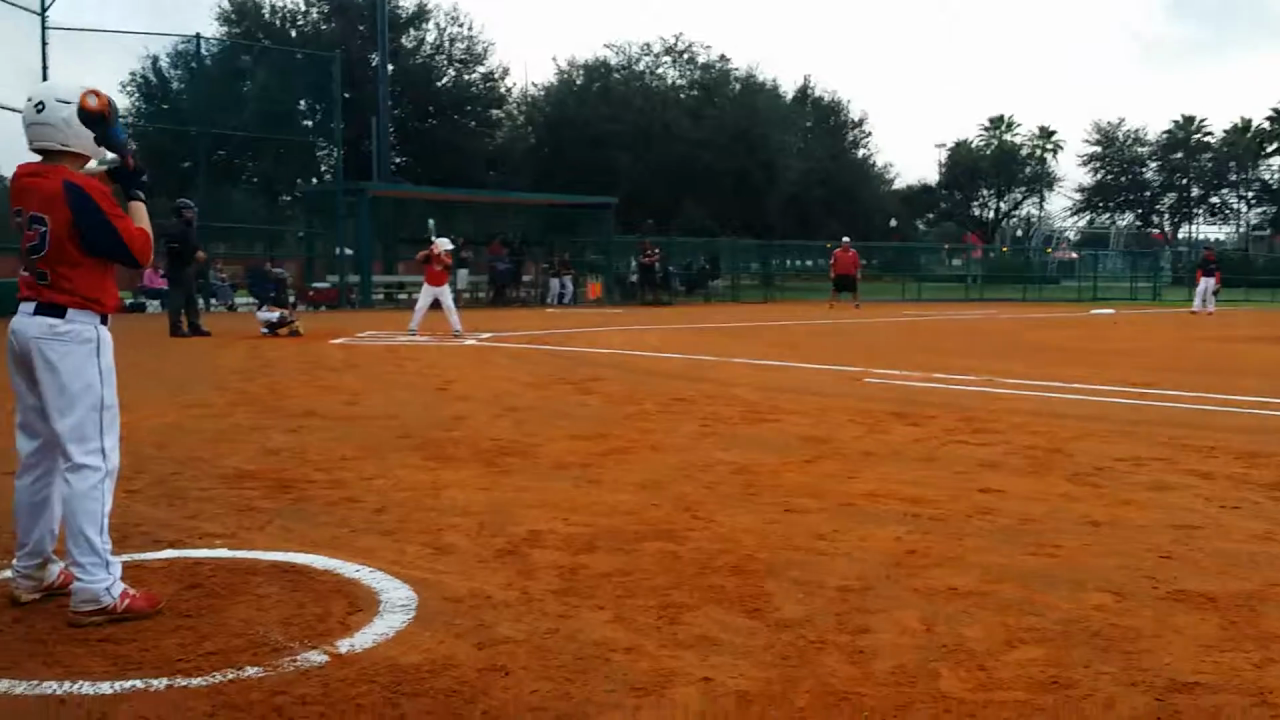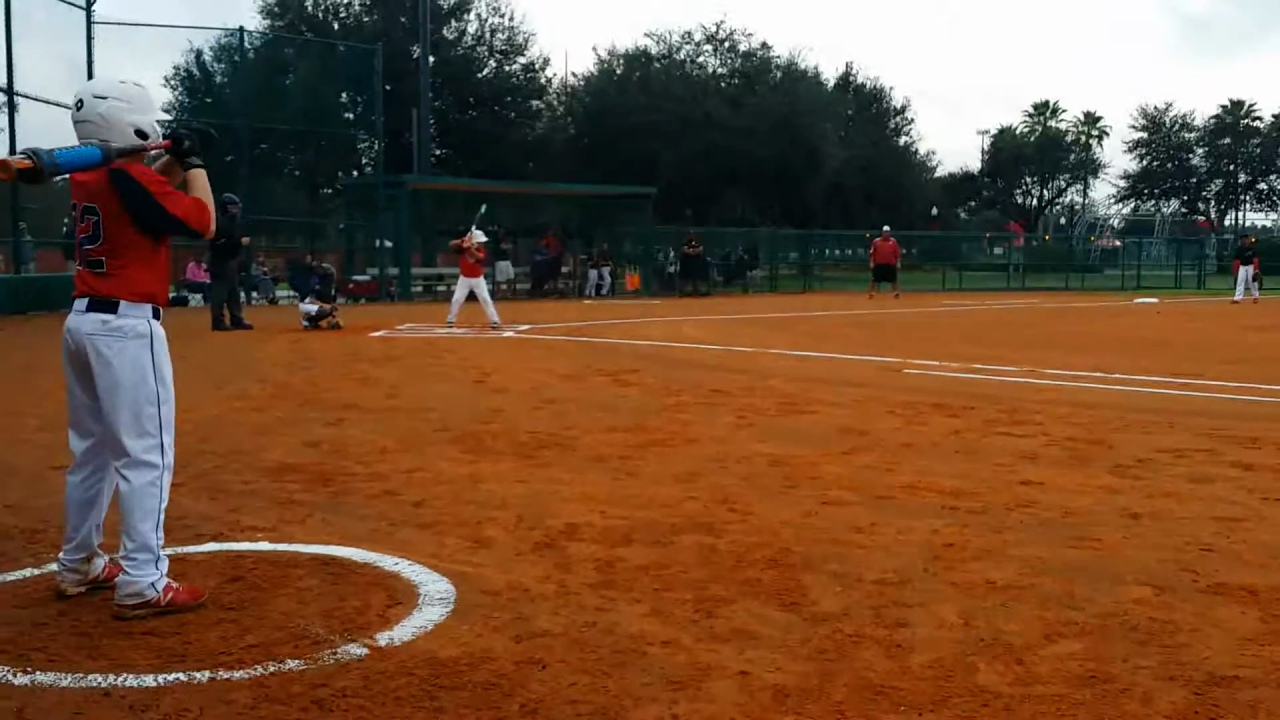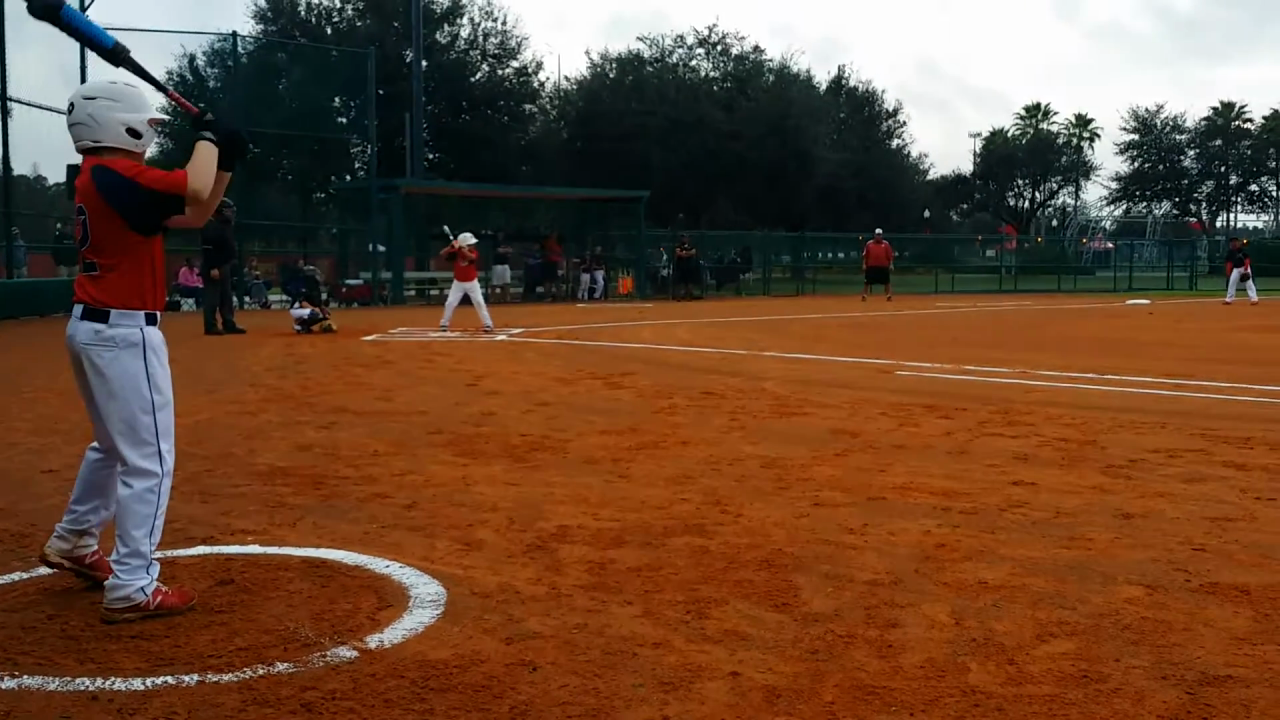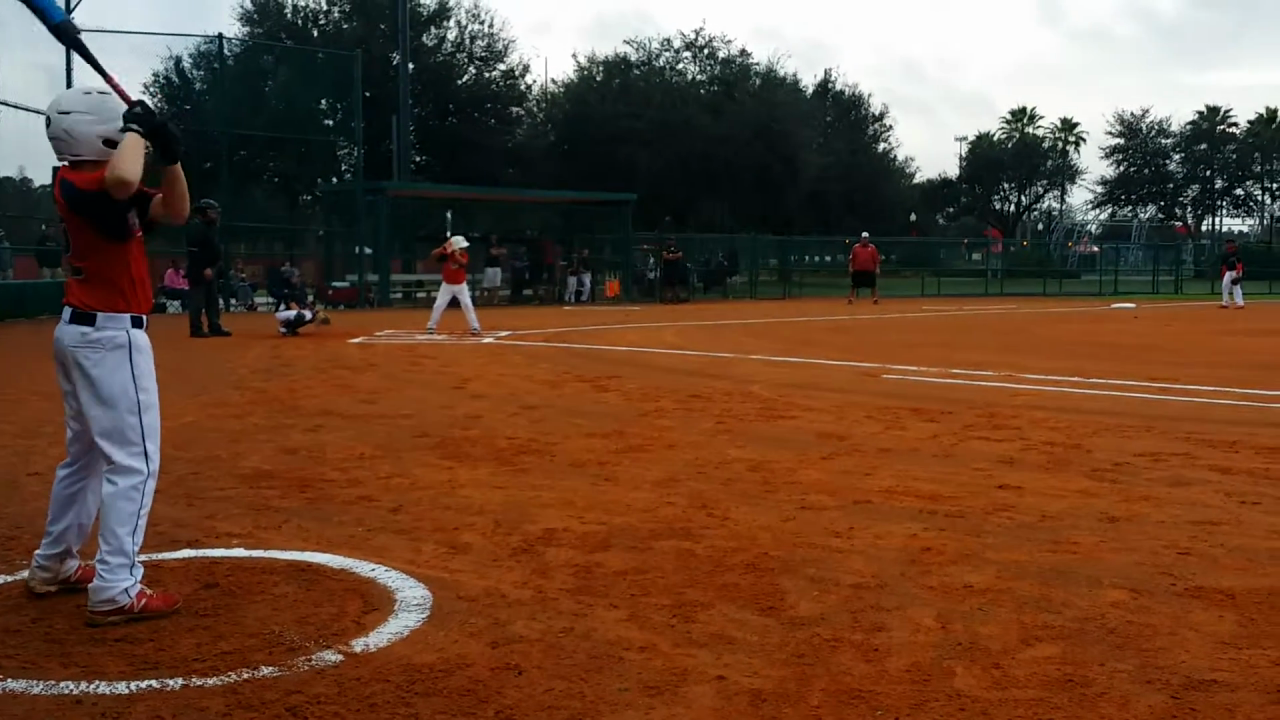
dt=0.4s
person 1, frame 1
left shoulder: (25, 181)
right shoulder: (82, 192)
right elbow: (141, 253)
left wrist: (110, 183)
right wrist: (133, 192)
left hip: (29, 325)
right hip: (72, 332)
left knee: (38, 455)
right knee: (89, 458)
left ankle: (32, 572)
right ankle: (93, 591)
person 1, frame 2
left shoulder: (87, 177)
right shoulder: (129, 177)
left elbow: (147, 191)
right elbow: (204, 223)
left wrist: (177, 160)
right wrist: (193, 162)
left hip: (84, 321)
right hip: (126, 327)
left knee: (92, 451)
right knee: (146, 454)
left ankle: (77, 565)
right ankle: (140, 584)
person 1, frame 3
left shoulder: (102, 176)
right shoulder: (113, 173)
left elbow: (189, 215)
right elbow: (195, 190)
left wrist: (224, 161)
right wrist: (206, 137)
left hip: (91, 326)
right hip: (123, 331)
left knee: (114, 445)
right knee: (148, 460)
left ankle: (73, 540)
right ankle: (130, 589)
person 1, frame 4
left shoulder: (95, 186)
right shoulder: (78, 184)
left elbow: (176, 212)
right elbow: (124, 180)
left wrist: (169, 155)
right wrist: (137, 127)
left hip: (83, 330)
right hip: (109, 335)
left knee: (85, 454)
right knee: (132, 460)
left ankle: (53, 565)
right ankle: (114, 591)
